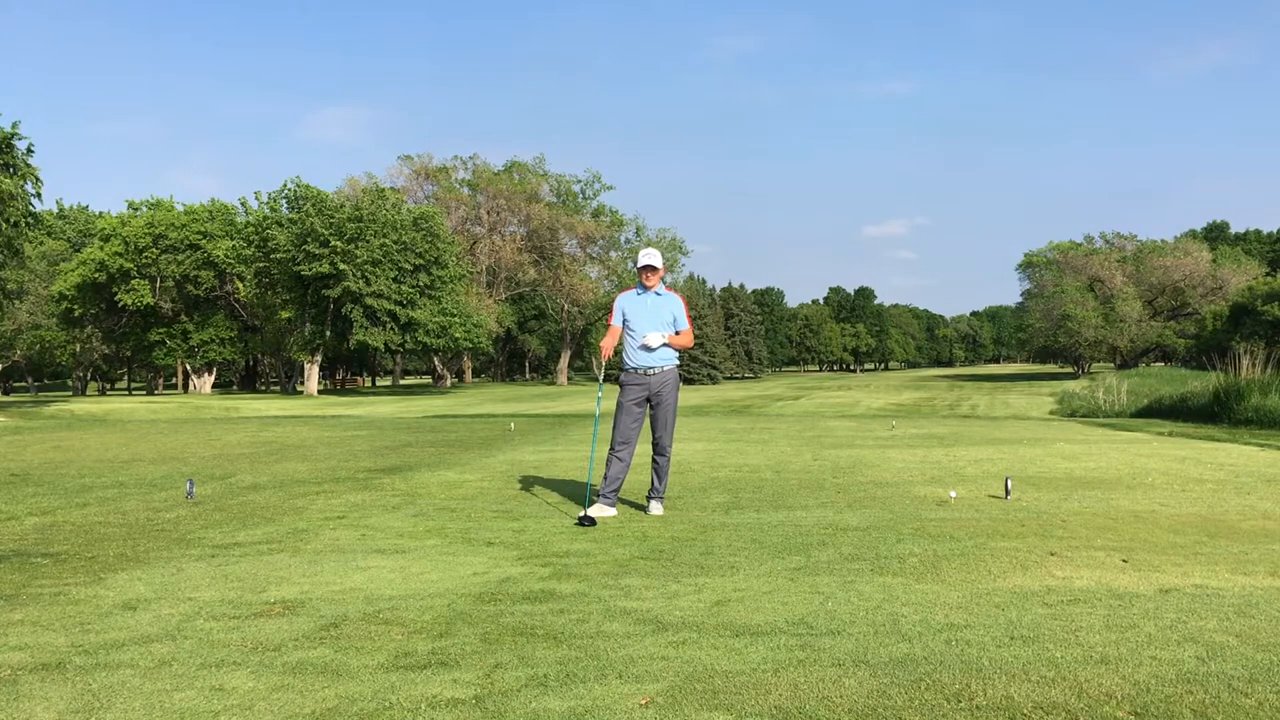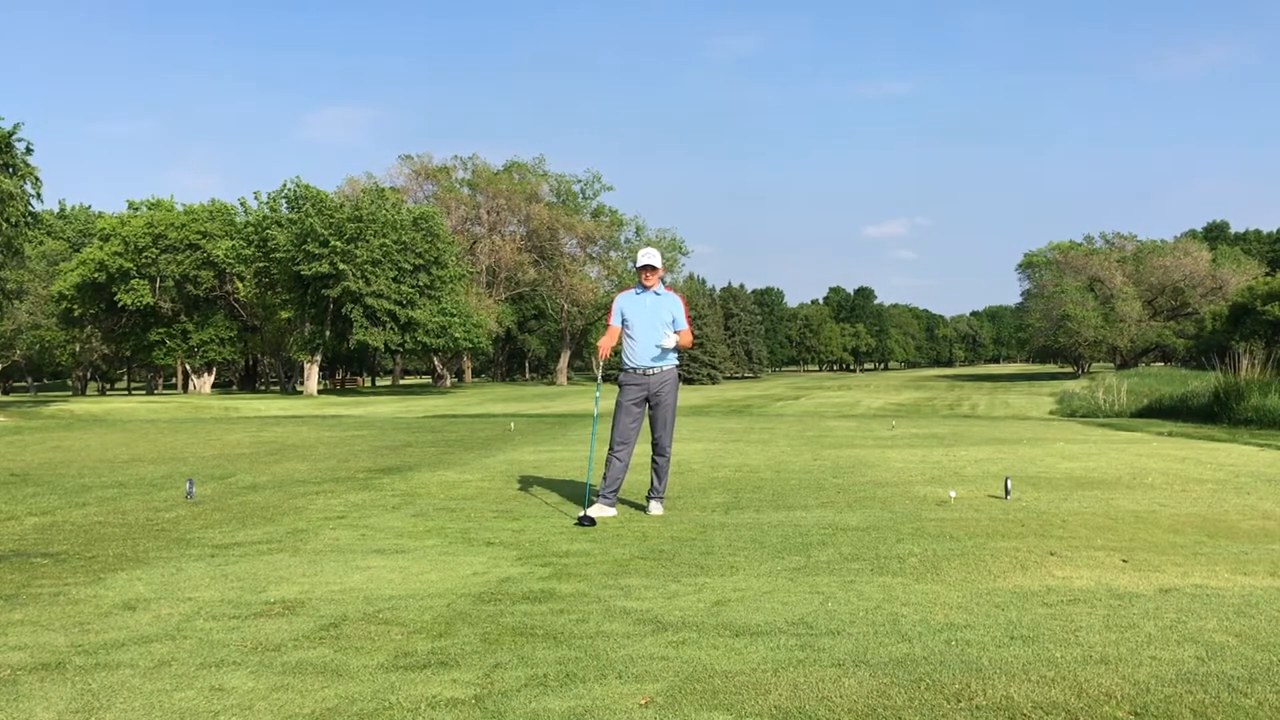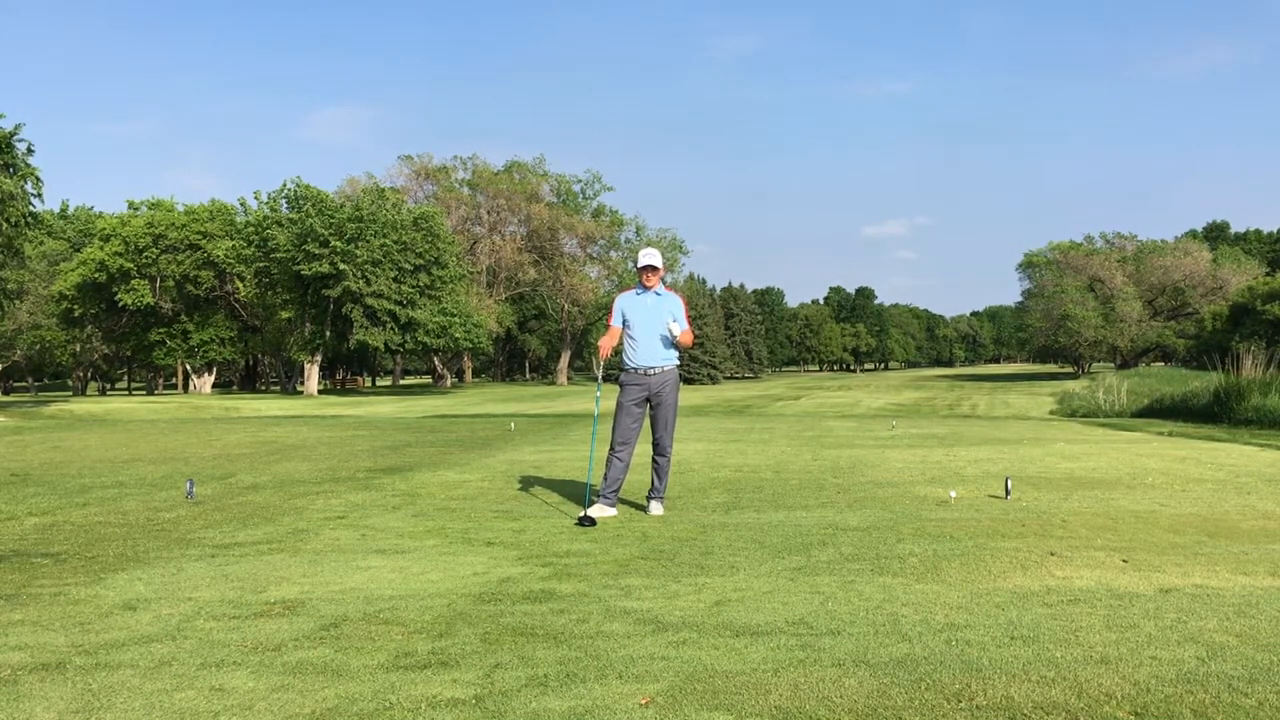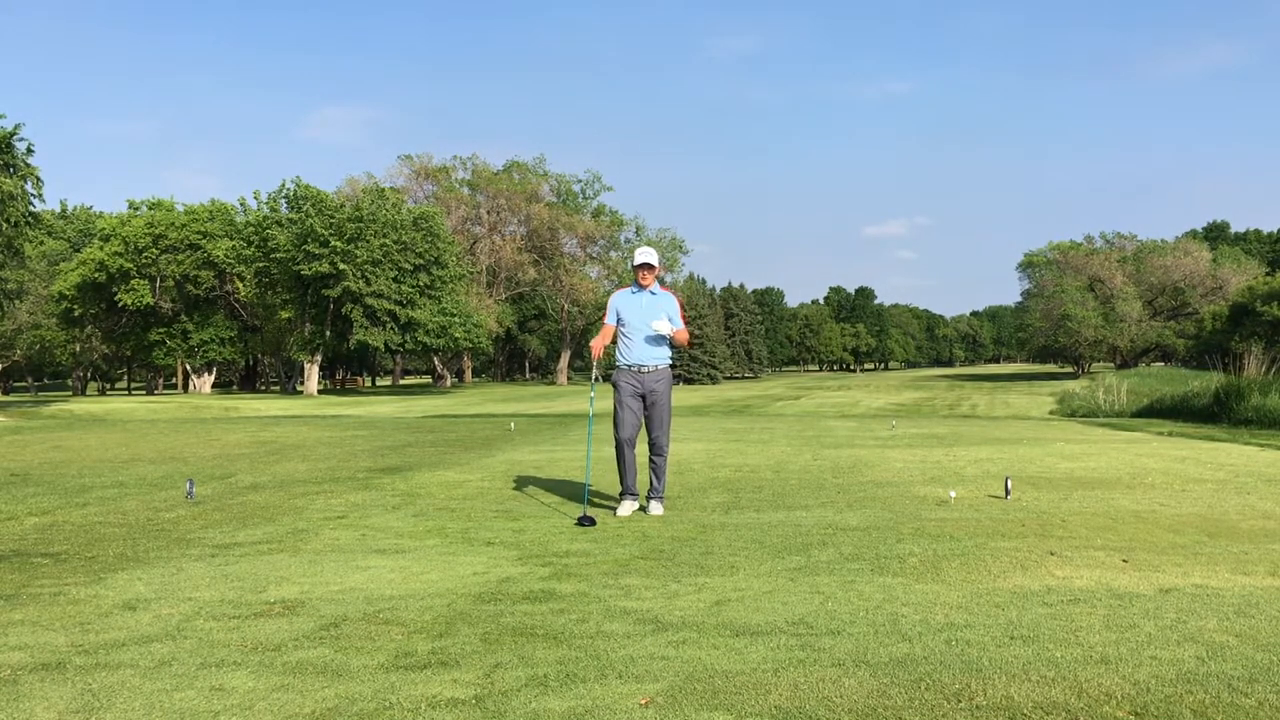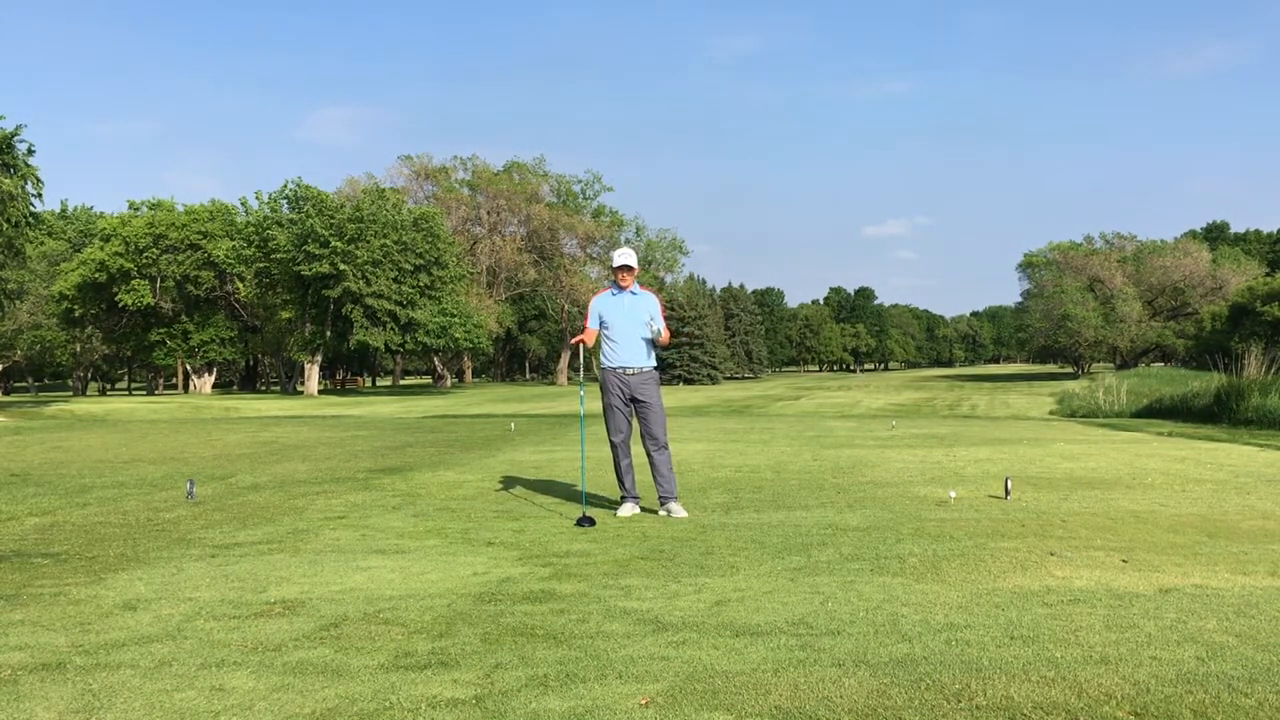
dt=1s
person 1, frame 1
left shoulder: (674, 300)
right shoulder: (623, 299)
left elbow: (688, 340)
right elbow: (613, 333)
left wrist: (664, 338)
right wrist: (607, 342)
left hip: (665, 377)
right hip: (633, 378)
left knee: (662, 443)
right knee: (621, 441)
left ankle: (656, 498)
right ankle: (606, 501)
person 1, frame 2
left shoulder: (674, 300)
right shoulder: (622, 299)
left elbow: (688, 339)
right elbow: (613, 334)
left wrist: (675, 340)
right wrist: (604, 341)
left hip: (664, 377)
right hip: (632, 378)
left knee: (662, 443)
right knee: (620, 441)
left ankle: (656, 498)
right ankle: (606, 501)
person 1, frame 3
left shoulder: (674, 300)
right shoulder: (623, 300)
left elbow: (688, 340)
right elbow: (613, 334)
left wrist: (678, 335)
right wrist: (605, 341)
left hip: (665, 377)
right hip: (633, 378)
left knee: (662, 443)
right knee: (621, 441)
left ankle: (656, 498)
right ankle: (607, 500)
person 1, frame 4
left shoulder: (669, 299)
right shoulder: (618, 298)
left elbow: (684, 340)
right elbow: (607, 333)
left wrist: (670, 330)
right wrist: (598, 340)
left hip: (659, 375)
right hip: (627, 375)
left knee: (659, 441)
right knee: (625, 435)
left ankle: (656, 498)
right ankle: (629, 496)
person 1, frame 5
left shoulder: (650, 299)
right shoulder: (599, 301)
left elbow: (665, 337)
right elbow: (590, 337)
left wrist: (659, 336)
right wrist: (581, 339)
left hip: (645, 376)
right hip: (613, 377)
left knee: (656, 438)
right knee: (619, 440)
left ankle: (669, 499)
right ankle: (629, 499)
